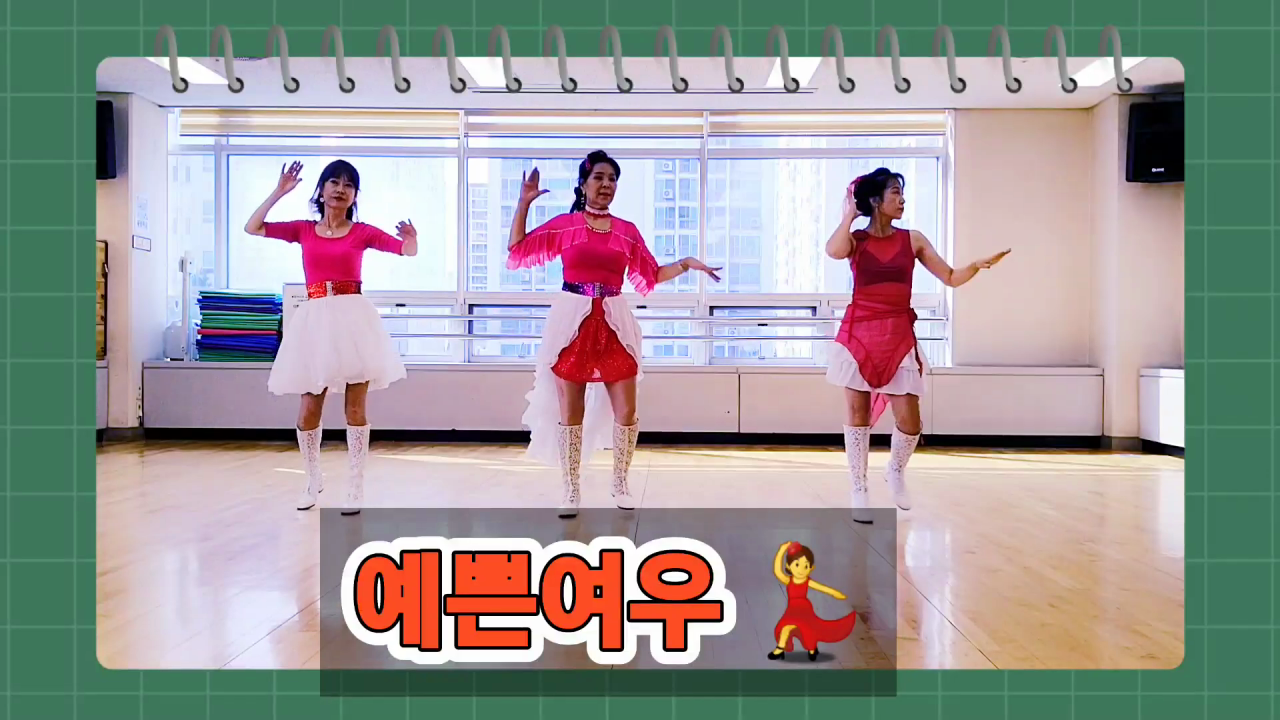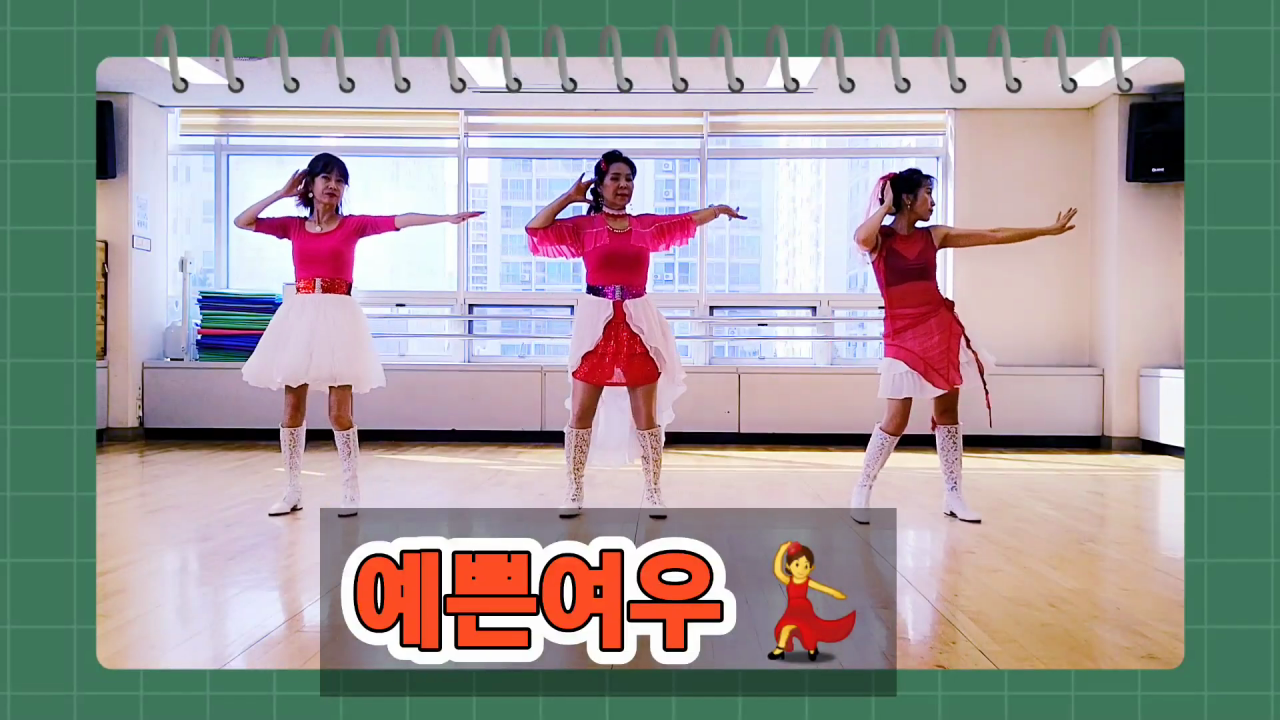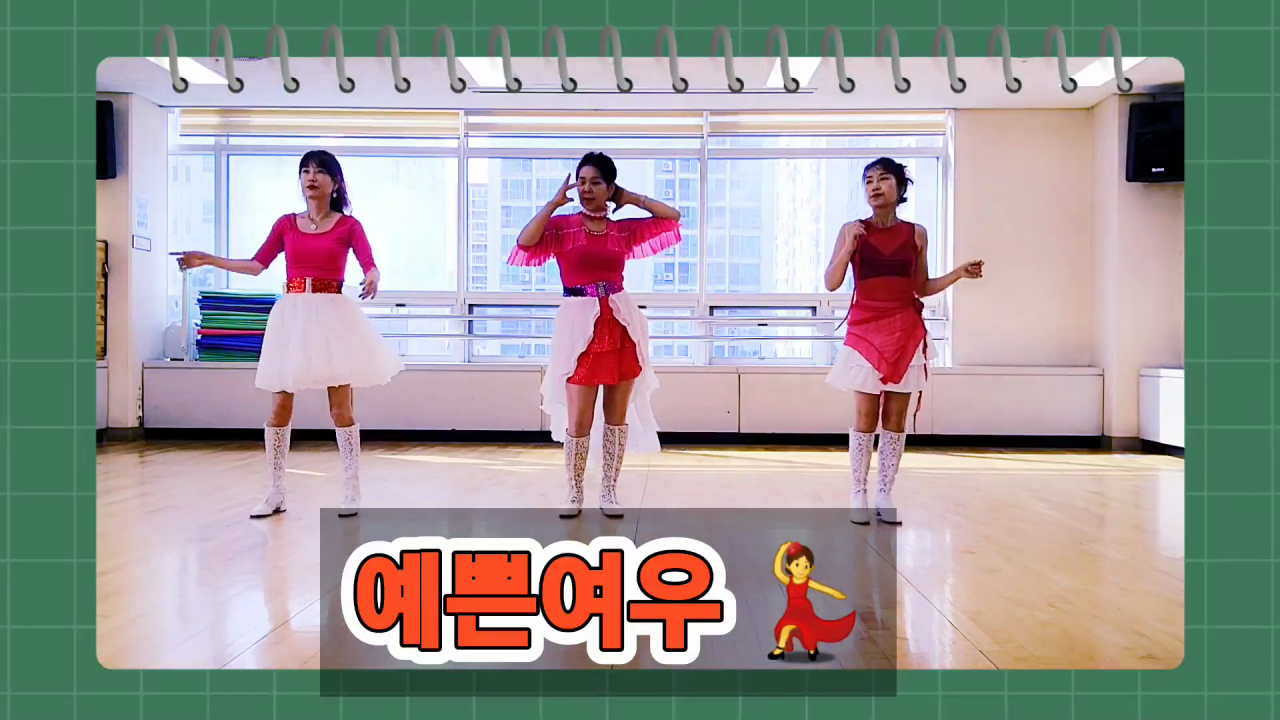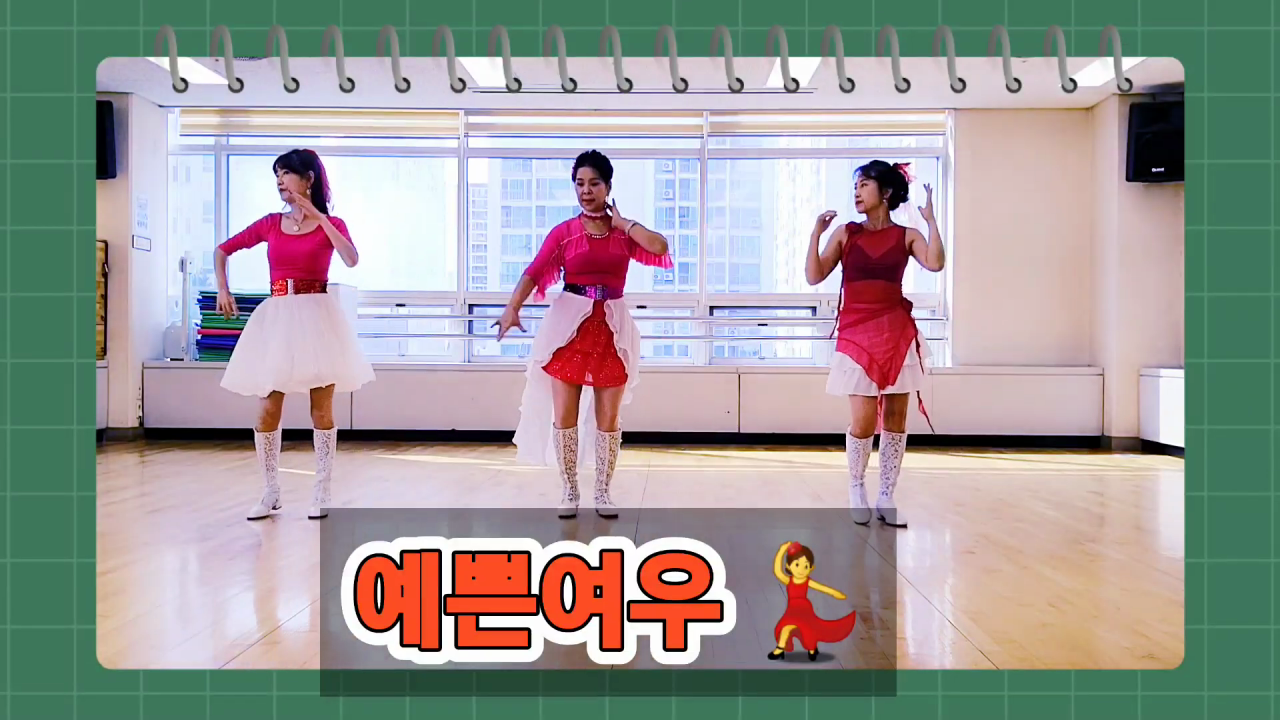
dt=0.5s
person 1, frame 1
left shoulder: (626, 230)
right shoulder: (562, 225)
left elbow: (651, 273)
right elbow: (517, 251)
left wrist: (690, 263)
right wrist: (525, 202)
left hip: (613, 323)
right hip: (570, 321)
left knee: (626, 412)
right knee: (570, 413)
left ankle: (621, 484)
right ankle: (571, 491)
person 1, frame 2
left shoulder: (648, 226)
right shoulder: (583, 228)
left elbow: (688, 220)
right elbow: (535, 229)
left wrist: (720, 209)
right wrist: (570, 196)
left hip: (638, 324)
right hip: (596, 324)
left knee: (646, 417)
right knee: (581, 414)
left ankle: (652, 492)
right ankle: (574, 491)
person 1, frame 3
left shoulder: (625, 230)
right shoulder: (560, 224)
left elbow: (672, 217)
right elbow: (525, 244)
left wrist: (631, 198)
right wrist: (555, 203)
left hip: (620, 322)
right hip: (579, 323)
left knee: (617, 414)
right knee: (578, 418)
left ankle: (609, 490)
right ankle: (574, 492)
person 1, frame 4
left shoulder: (626, 233)
right shoulder: (563, 232)
left elbow: (660, 248)
right elbow: (533, 273)
left wrist: (622, 221)
right wrist: (512, 309)
left hip: (611, 327)
right hip: (568, 327)
left knee: (608, 420)
right knee: (564, 416)
left ankle: (603, 492)
right ankle: (570, 490)
person 2, frame 1
left shoulder: (361, 233)
right shoulder: (301, 230)
left elbow: (408, 250)
right elbow: (251, 227)
left wrist: (411, 238)
right wrist: (278, 193)
left hip: (353, 317)
right hip: (315, 319)
left knee: (355, 409)
right knee: (309, 410)
left ankle: (355, 490)
right ankle: (313, 479)
person 2, frame 2
left shoulder: (354, 225)
right shoulder: (293, 226)
left elbow: (401, 220)
right elbow: (242, 222)
left wrist: (448, 218)
right wrist: (281, 194)
left hip: (338, 316)
right hip: (299, 317)
left knee: (339, 413)
right knee: (292, 408)
left ankle: (350, 492)
right ankle: (293, 491)
person 2, frame 3
left shoulder: (349, 225)
right shoulder: (286, 223)
left elbow: (370, 266)
right elbow: (258, 263)
left wrist: (372, 280)
right wrist: (209, 260)
left hip: (333, 317)
right hip: (292, 315)
left knee: (341, 409)
right knee: (279, 408)
left ankle: (352, 492)
right ankle: (276, 492)
person 2, frame 4
left shoulder: (332, 224)
right shoulder: (269, 224)
left elbow: (351, 259)
right elbow: (222, 249)
left wrist: (316, 216)
right wrist: (223, 288)
left hip: (317, 316)
right hip: (275, 317)
left knee: (321, 412)
right knee: (267, 412)
left ankle: (321, 492)
right ankle: (271, 491)
person 3, frame 1
left shoulder: (912, 240)
right shoulder: (855, 239)
left elbow: (952, 278)
right elbow: (836, 250)
left wrist: (982, 264)
right wrist: (850, 213)
left hip: (900, 336)
right hip: (858, 334)
left knee: (910, 422)
right knee: (858, 416)
left ankle: (895, 471)
right ankle: (859, 492)
person 3, frame 2
left shoulder: (934, 235)
right shoulder: (879, 238)
left elbow: (994, 236)
right elbow: (861, 238)
left wrist: (1050, 230)
right wrist: (885, 206)
left hip: (942, 332)
right hip: (904, 337)
left knee: (948, 415)
right knee: (895, 421)
left ankle: (953, 495)
right ankle: (862, 489)
person 3, frame 3
left shoulder: (916, 234)
right shoulder: (853, 230)
left elbow: (922, 288)
right elbow: (831, 283)
left wrist: (957, 275)
right wrist: (846, 251)
left hip: (907, 330)
right hip: (866, 330)
left knee: (895, 418)
right knee: (865, 417)
left ankle: (885, 494)
right ankle: (858, 493)
person 3, frame 4
left shoulder: (907, 236)
right shoulder: (845, 233)
left elbow: (935, 264)
right elbow: (814, 277)
left wrist: (931, 220)
right wrist: (816, 233)
left hip: (897, 332)
right hip: (855, 333)
left knee: (895, 418)
right knee: (863, 421)
left ankle: (886, 497)
right ankle: (856, 488)
